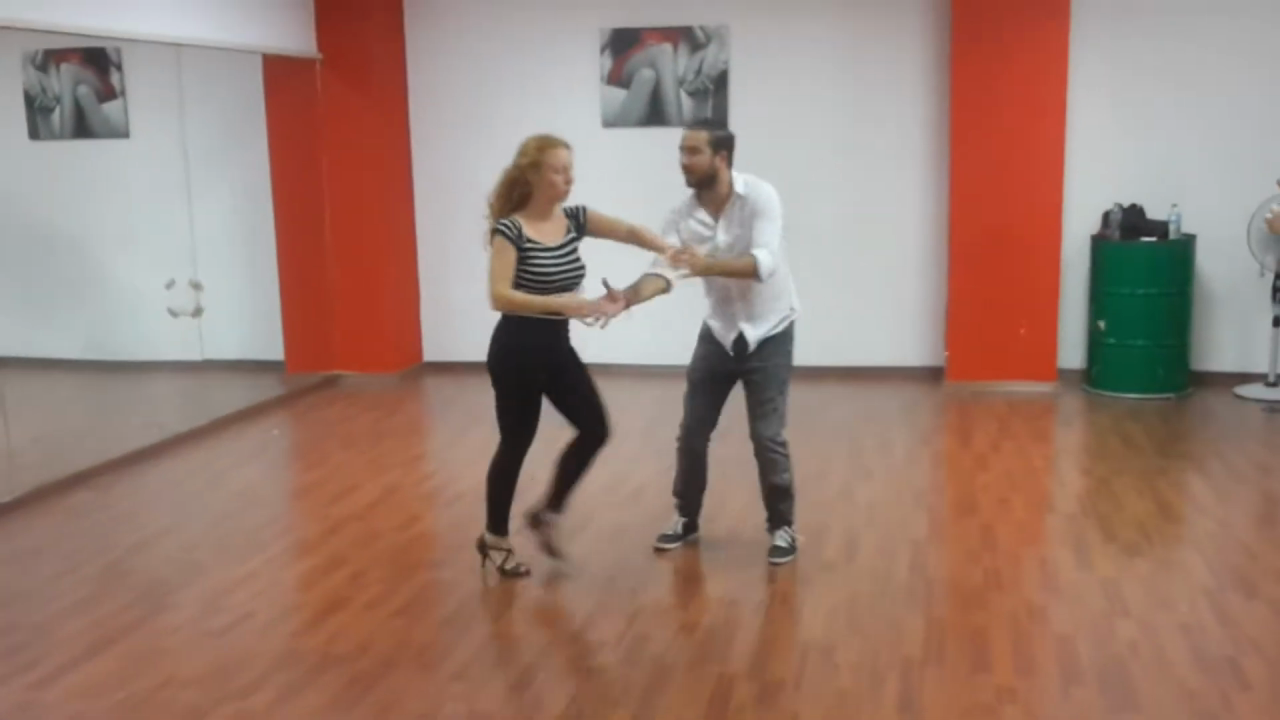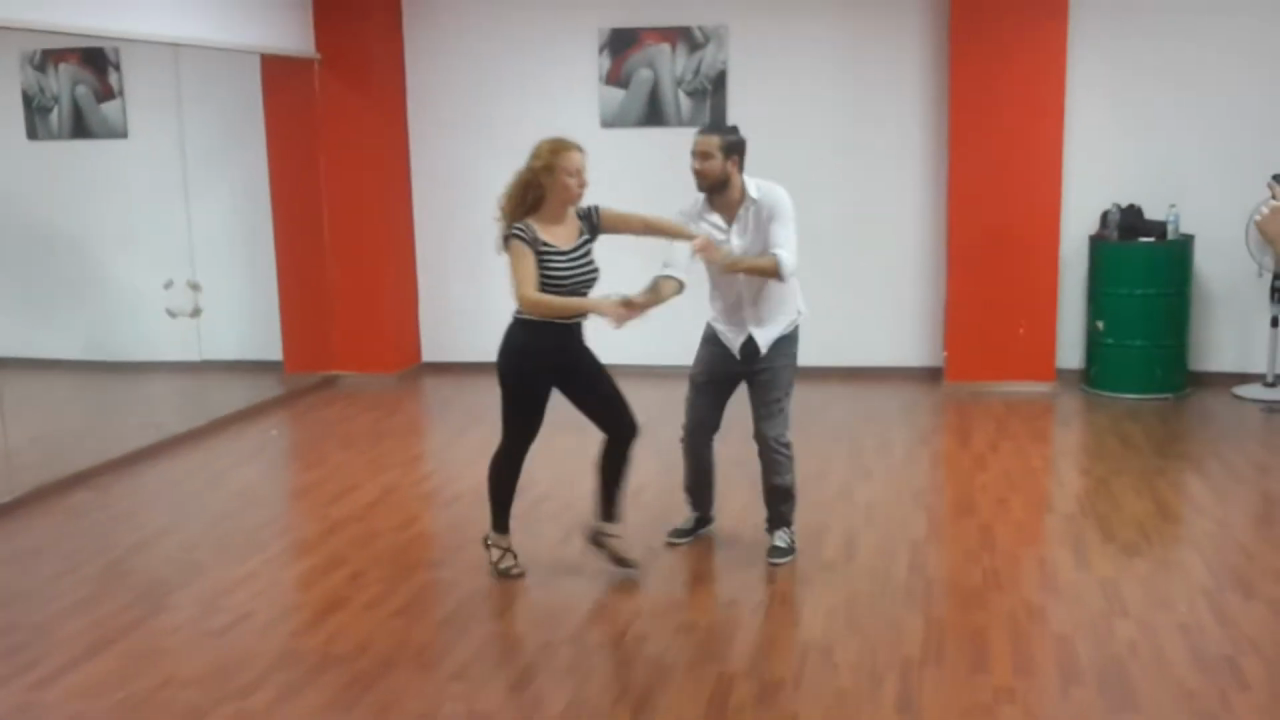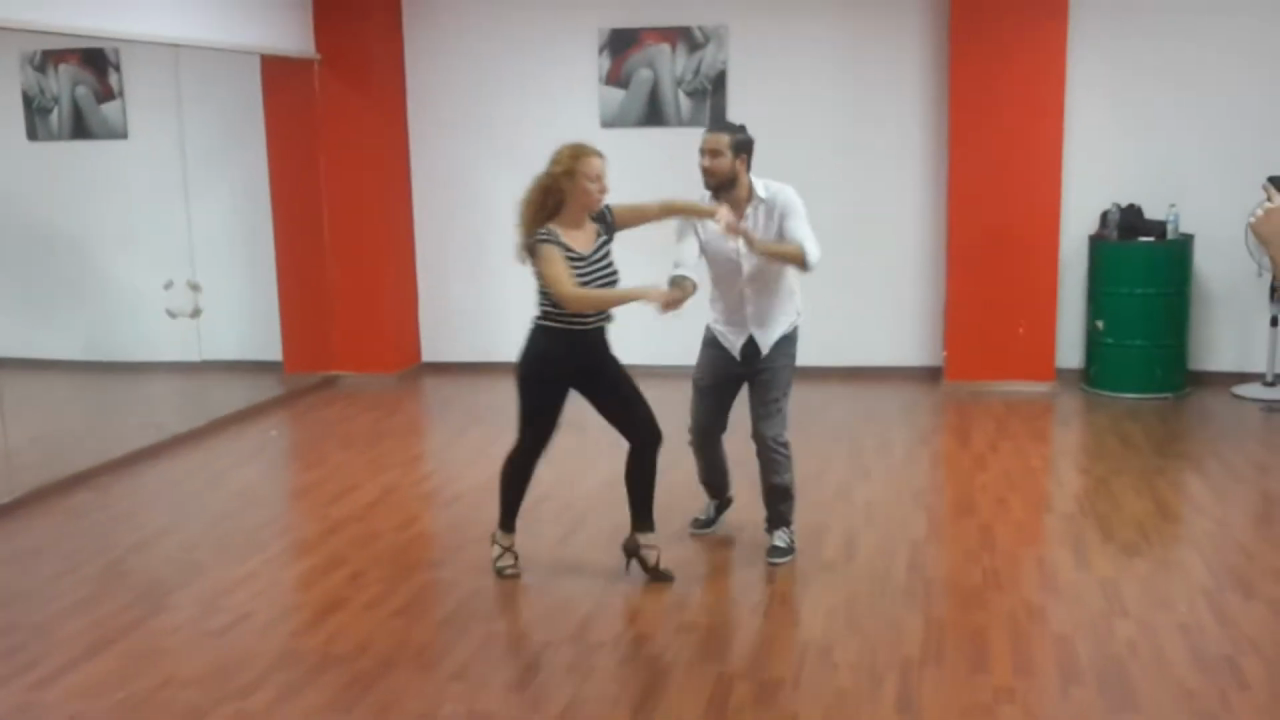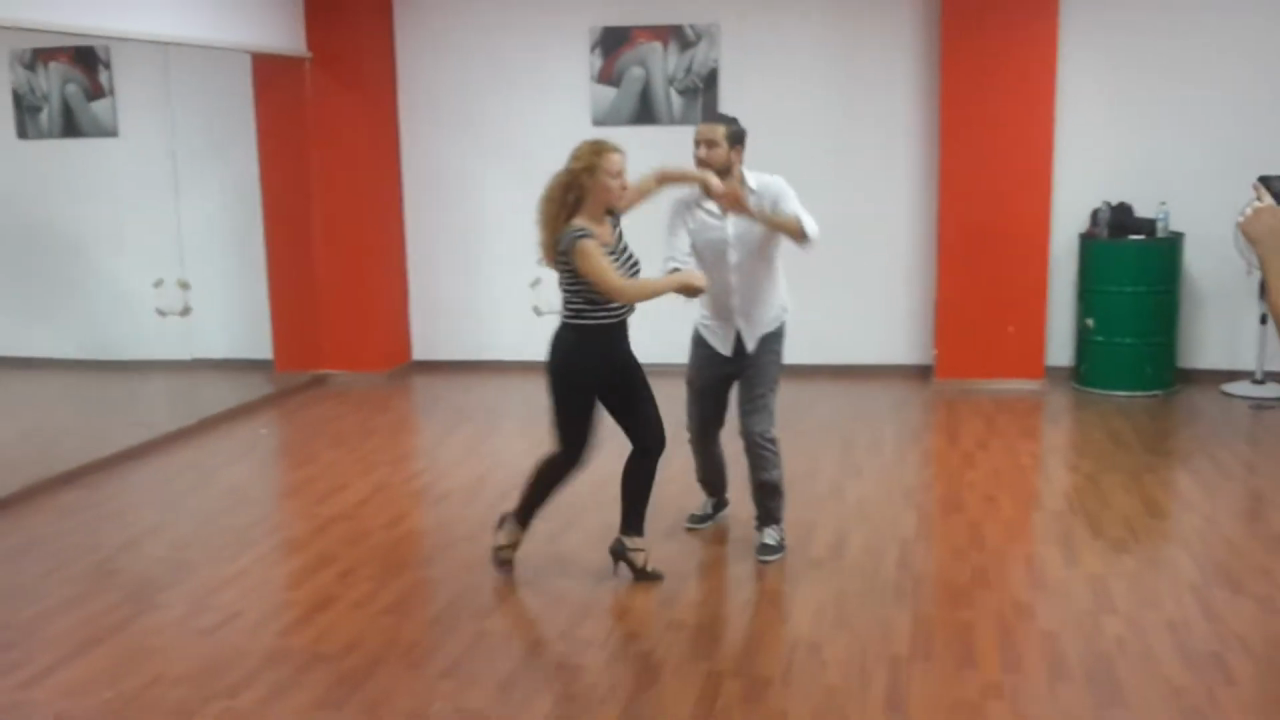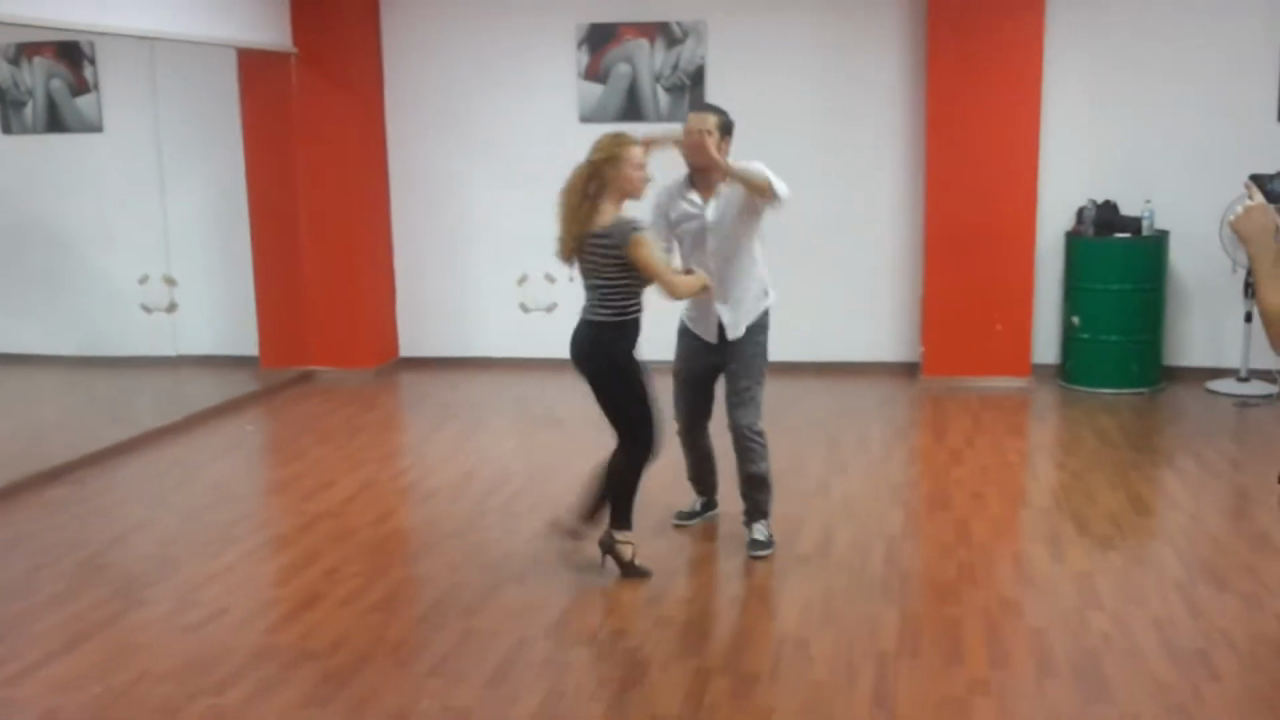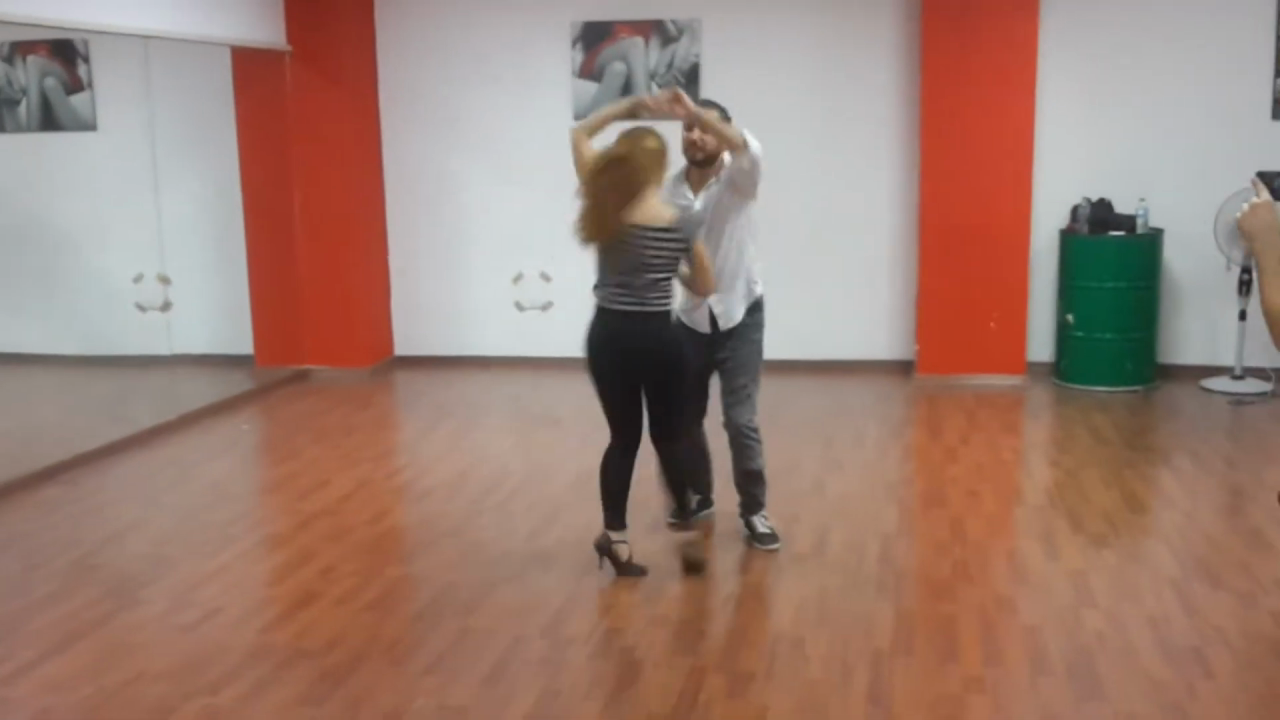
dt=0.1s
person 1, frame 1
left shoulder: (574, 219)
right shoulder: (509, 230)
left elbow: (626, 232)
right elbow: (500, 297)
left wrist: (670, 250)
right wrist: (564, 304)
left hip: (557, 345)
right hip: (517, 348)
left knee: (595, 431)
right knee: (516, 444)
left ankle: (547, 513)
right ankle: (496, 539)
person 1, frame 2
left shoulder: (587, 220)
right shoulder: (523, 234)
left elbow: (645, 223)
right elbow: (528, 301)
left wrist: (695, 237)
right wrist: (595, 305)
left hip: (571, 347)
right hip: (528, 351)
left knee: (623, 429)
right knee: (516, 444)
left ankle: (605, 527)
right ankle: (499, 538)
person 1, frame 3
left shoulder: (604, 221)
right shoulder: (545, 240)
left elbow: (661, 208)
right elbow: (570, 299)
left wrist: (713, 212)
right wrist: (634, 292)
left hip: (593, 352)
right hip: (551, 356)
left knee: (646, 437)
right knee: (531, 448)
left ankle: (641, 539)
right ankle: (504, 537)
person 1, frame 4
left shoulder: (609, 215)
right shoulder: (578, 236)
left elbow: (656, 179)
right elbow: (621, 291)
left wrist: (700, 177)
right wrist: (680, 280)
left hip: (612, 349)
right hip: (578, 353)
left knee: (651, 440)
right knee: (572, 453)
left ankle: (630, 541)
right ankle: (515, 524)
person 1, frame 5
left shoulder: (592, 217)
right shoulder: (626, 228)
left elbow: (602, 159)
right elbow: (676, 286)
left wrist: (637, 149)
right wrist: (699, 279)
left hip: (594, 342)
right hip: (612, 347)
left knee: (633, 441)
right knee: (639, 441)
left ankle: (616, 535)
right ankle: (585, 520)
person 1, frame 6
left shoulder: (605, 210)
right shoulder: (679, 225)
left elbow: (578, 135)
right elbow: (703, 287)
left wrist: (627, 106)
left hip: (607, 337)
right hip: (656, 340)
left knee: (624, 437)
right knee: (671, 436)
left ankle: (616, 536)
right ankle: (685, 535)
person 2, frame 1
left shoulder: (759, 195)
right shoulder: (682, 215)
left elbow: (764, 264)
right elbow: (662, 271)
left wrist: (706, 266)
right wrist: (629, 295)
left hip: (769, 332)
right hip: (719, 332)
left knee: (767, 436)
right knee: (692, 431)
left ankle: (781, 526)
right ankle: (686, 518)
person 2, frame 2
left shoulder: (773, 199)
right shoulder: (692, 217)
left elbow: (784, 264)
right elbow: (675, 272)
left wrist: (732, 262)
right wrist: (646, 298)
left hip: (775, 335)
right hip: (723, 335)
left knee: (772, 437)
right knee: (696, 431)
left ankle: (781, 527)
right ankle: (700, 512)
person 2, frame 3
left shoulder: (780, 198)
right shoulder: (694, 216)
left elbow: (809, 256)
right elbow: (686, 271)
left wrist: (758, 245)
right wrist: (674, 294)
left hip: (776, 335)
right hip: (723, 336)
left knee: (770, 435)
right knee: (703, 431)
left ankle: (780, 526)
right ankle: (717, 499)
person 2, frame 4
left shoulder: (771, 190)
right shoulder: (685, 206)
left elbow: (807, 232)
right elbow: (679, 264)
left wrist: (752, 211)
left hip: (763, 332)
right hip: (712, 334)
left knee: (758, 432)
right knee: (702, 429)
left ankle: (771, 524)
right ankle: (715, 497)
person 2, frame 5
left shoulder: (745, 180)
right shoulder: (670, 196)
left elbow: (777, 193)
left wrist: (722, 168)
left hip: (745, 322)
right hip: (697, 323)
left knee: (745, 423)
right knee: (690, 422)
left ankle: (758, 518)
right ankle: (705, 495)
person 2, frame 6
left shoulder: (740, 173)
right shoulder: (670, 189)
left elbow: (746, 147)
left wrist: (692, 109)
left hip: (739, 315)
right hip: (691, 317)
left knee: (740, 418)
right knee: (685, 418)
left ankle: (755, 511)
right ankle: (700, 494)
